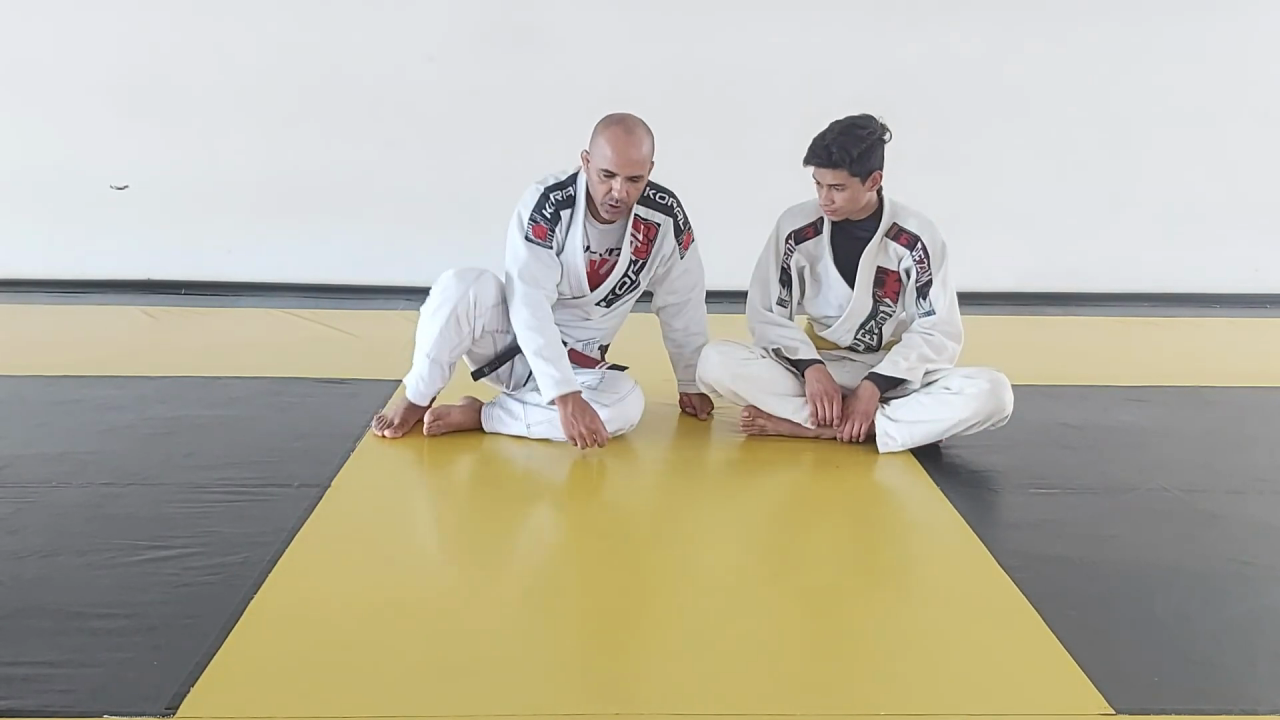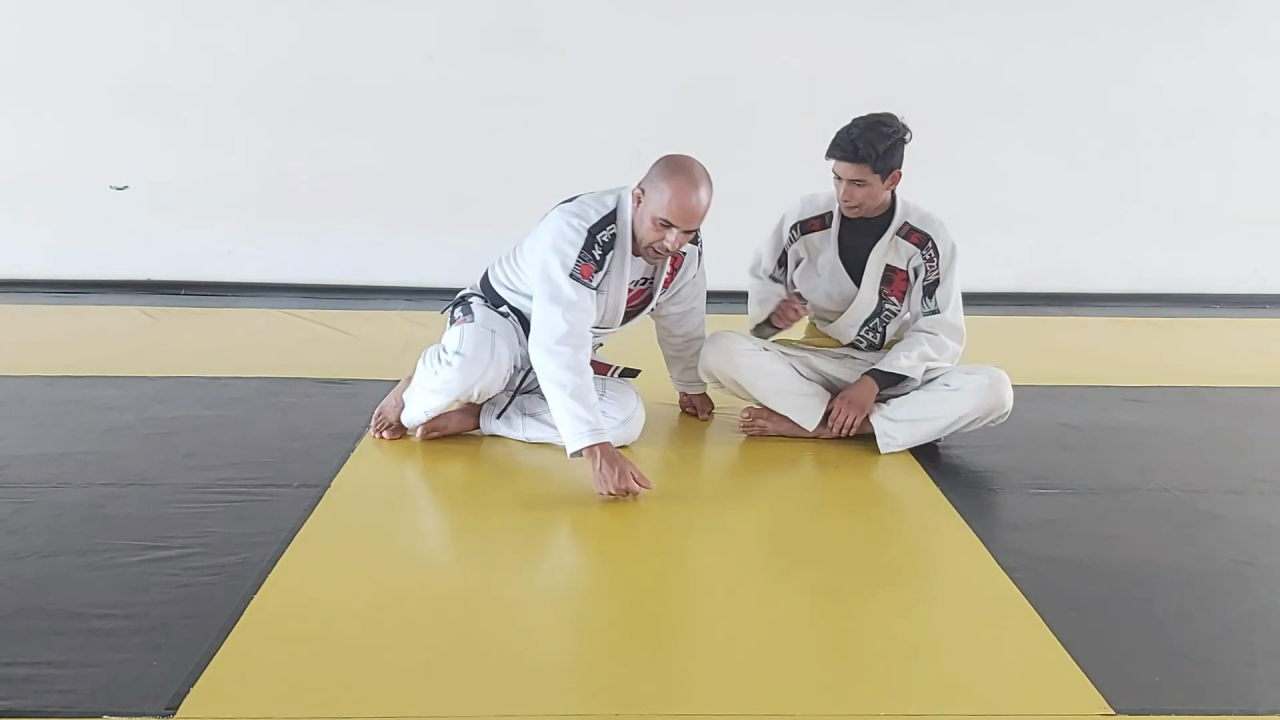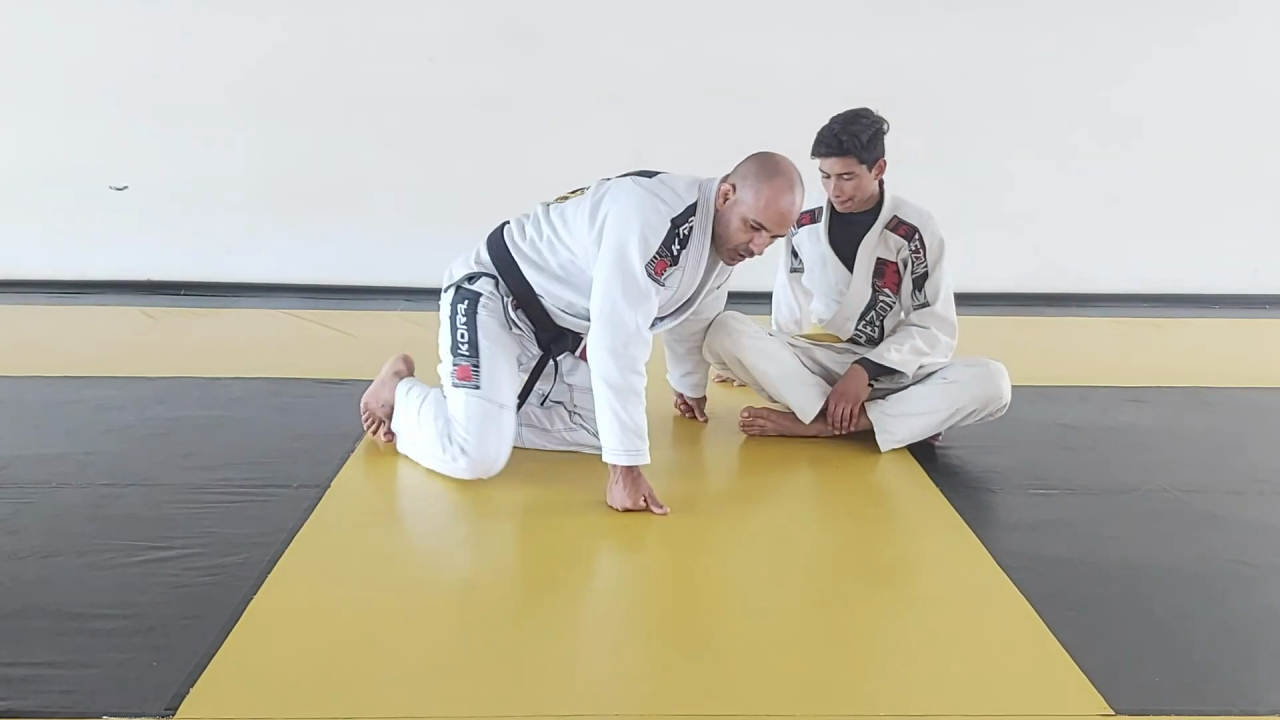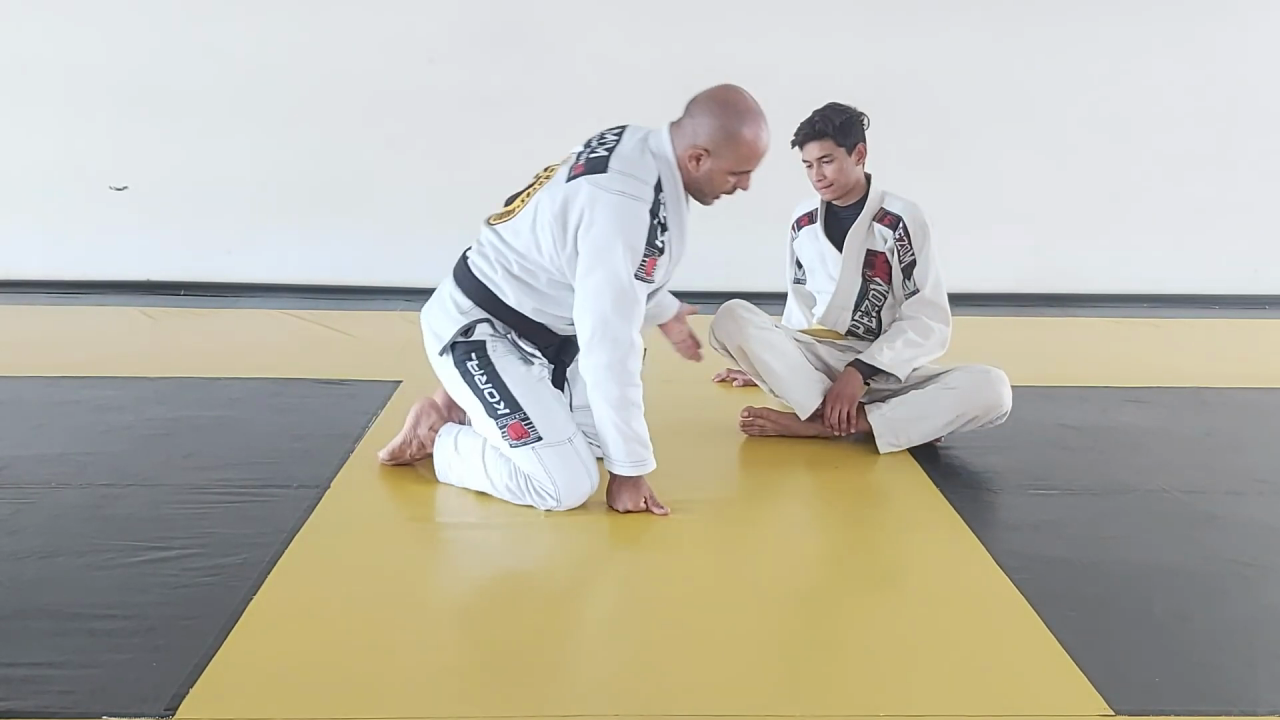
dt=0.5s
person 1, frame 1
left shoulder: (665, 216)
right shoulder: (547, 204)
left elbow: (682, 302)
right elbow: (529, 307)
left wrist: (691, 383)
right wrist: (566, 398)
left hip: (576, 362)
right hip: (508, 338)
left knee: (626, 405)
right knee: (463, 286)
left ankle: (480, 416)
right ankle: (417, 401)
person 1, frame 2
left shoulder: (681, 243)
right shoulder: (574, 230)
left elbow: (680, 316)
right elbow: (557, 350)
left wrist: (690, 385)
right wrist: (599, 452)
left hip: (568, 357)
right hip: (501, 318)
left knee: (626, 418)
right knee: (474, 366)
left ankle: (477, 414)
right ankle: (413, 397)
person 1, frame 3
left shoulder: (725, 236)
right shoulder: (650, 214)
left elbow: (690, 316)
right elbow: (617, 345)
left wrist: (691, 385)
right wrist: (626, 469)
left hip: (561, 326)
right hip: (494, 296)
left knee: (605, 426)
right knee: (477, 455)
left ankle: (480, 404)
right ankle: (401, 387)
person 1, frame 4
left shoulder: (640, 146)
right shoulder: (625, 201)
right elbow: (611, 348)
left wrist: (664, 311)
right wrist: (630, 471)
left hip: (536, 326)
right hip: (479, 333)
left knee: (605, 436)
right knee: (566, 487)
left ankle: (467, 408)
right ankle: (440, 432)
person 2, frame 1
left shoulder: (917, 237)
right shoulder: (795, 227)
left elbow: (936, 332)
right elbow: (767, 314)
left wrist: (874, 386)
right wrist: (811, 368)
left hip: (892, 372)
right hip: (816, 364)
left knee: (992, 394)
right knee: (716, 363)
left ankle: (816, 425)
person 2, frame 2
left shoulder: (927, 236)
right shoulder: (805, 218)
left elbow: (939, 333)
right elbow: (765, 279)
left wrist: (873, 382)
right wrist: (775, 307)
left hip: (893, 369)
right hip: (821, 361)
left knee: (993, 390)
right knee: (719, 352)
left ankle: (816, 423)
person 2, frame 3
left shoulder: (915, 228)
right shoulder: (804, 218)
left elbow: (933, 329)
left wrist: (865, 371)
right wrist: (766, 360)
left hip: (889, 367)
right hip: (822, 358)
left knee: (991, 383)
right knee: (724, 332)
left ankle: (821, 423)
person 2, frame 4
left shoulder: (903, 220)
right shoulder: (803, 220)
left elbow: (928, 322)
left wrist: (858, 372)
right wrist: (771, 363)
left hip: (888, 368)
right hip: (819, 359)
left knee: (991, 392)
right knee: (731, 318)
left ankle: (821, 424)
